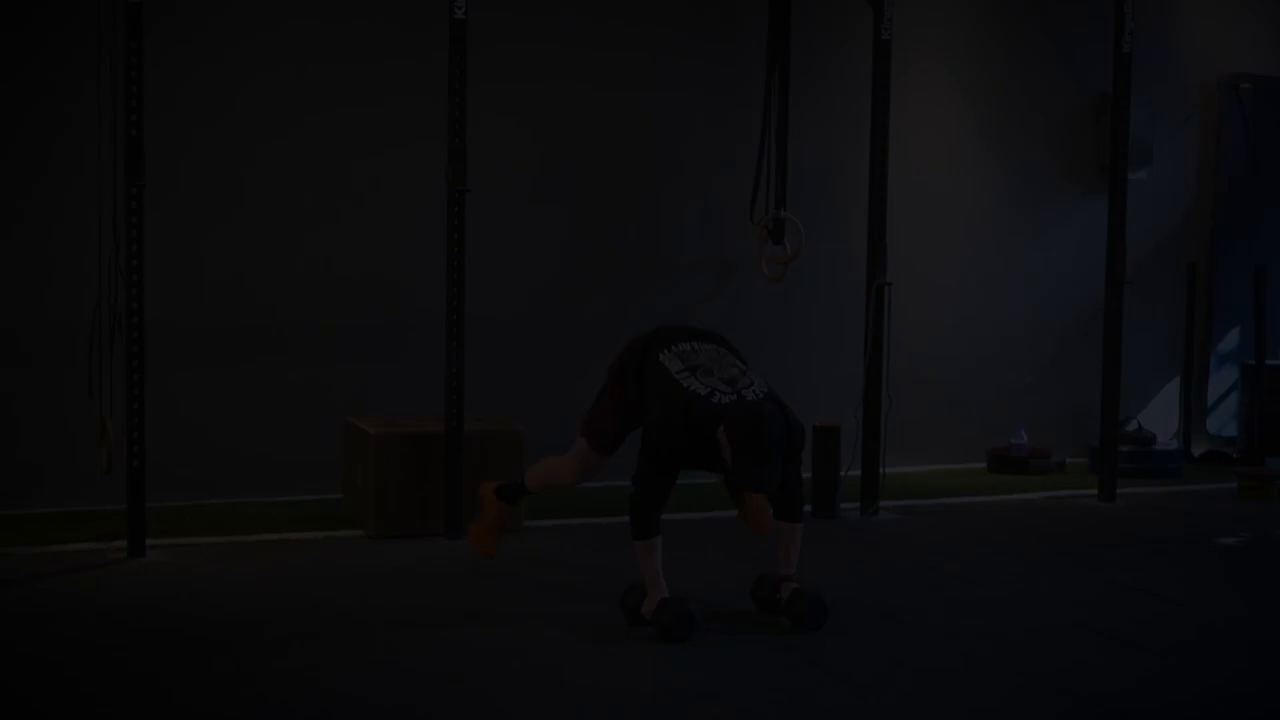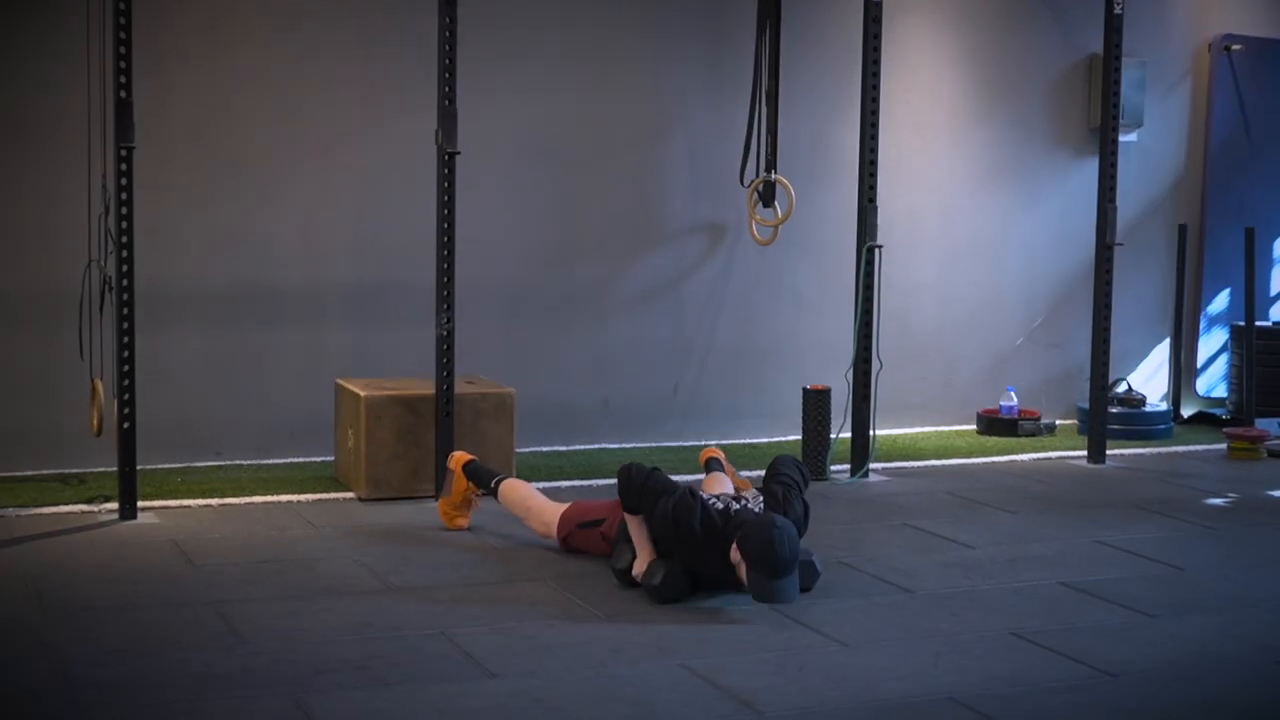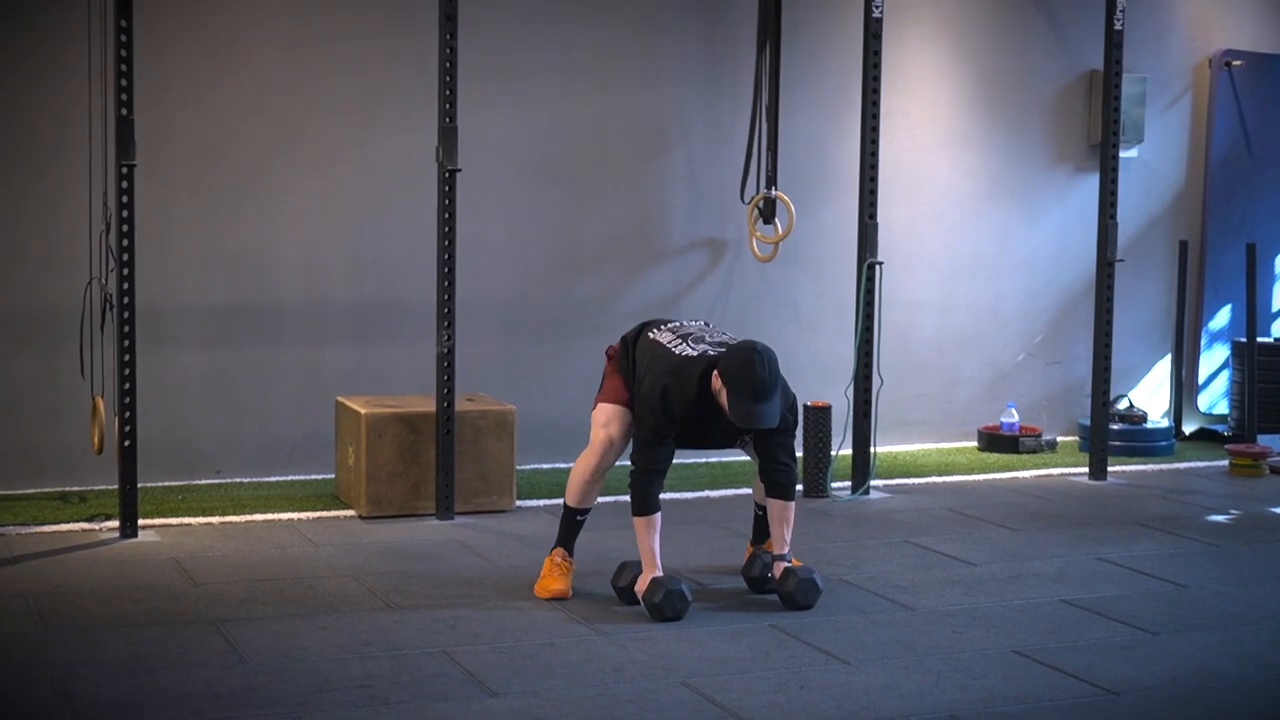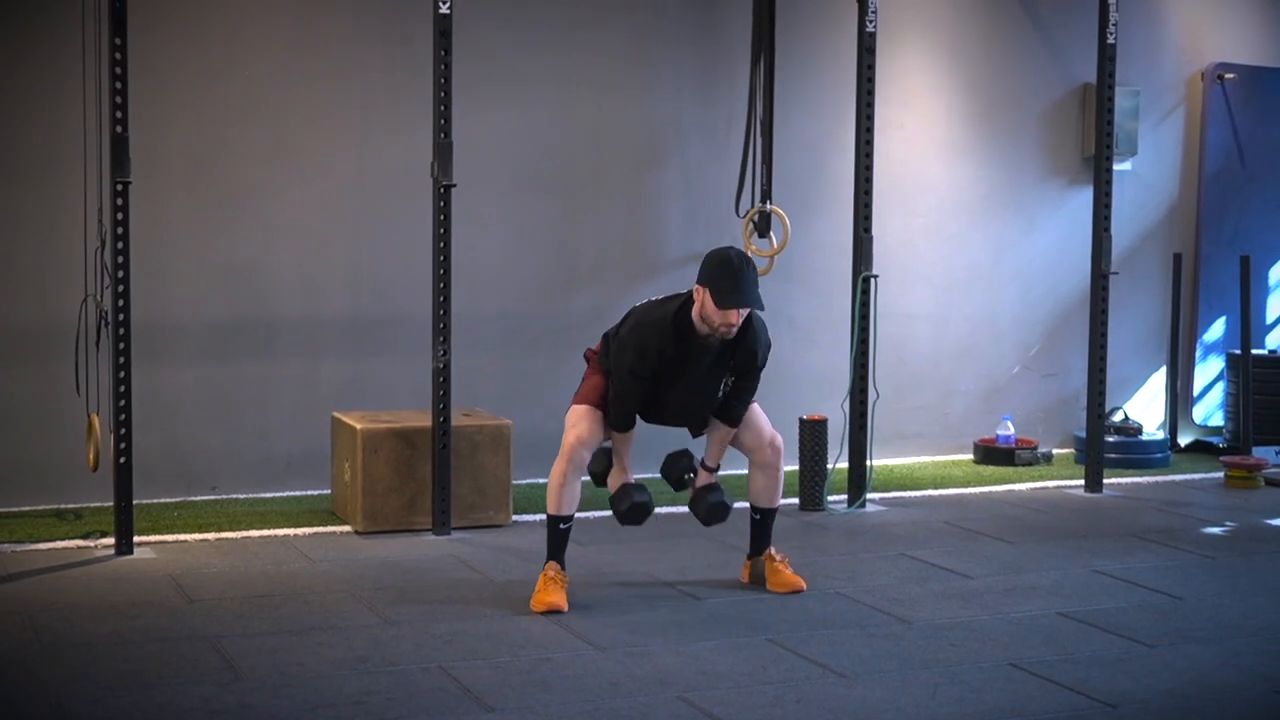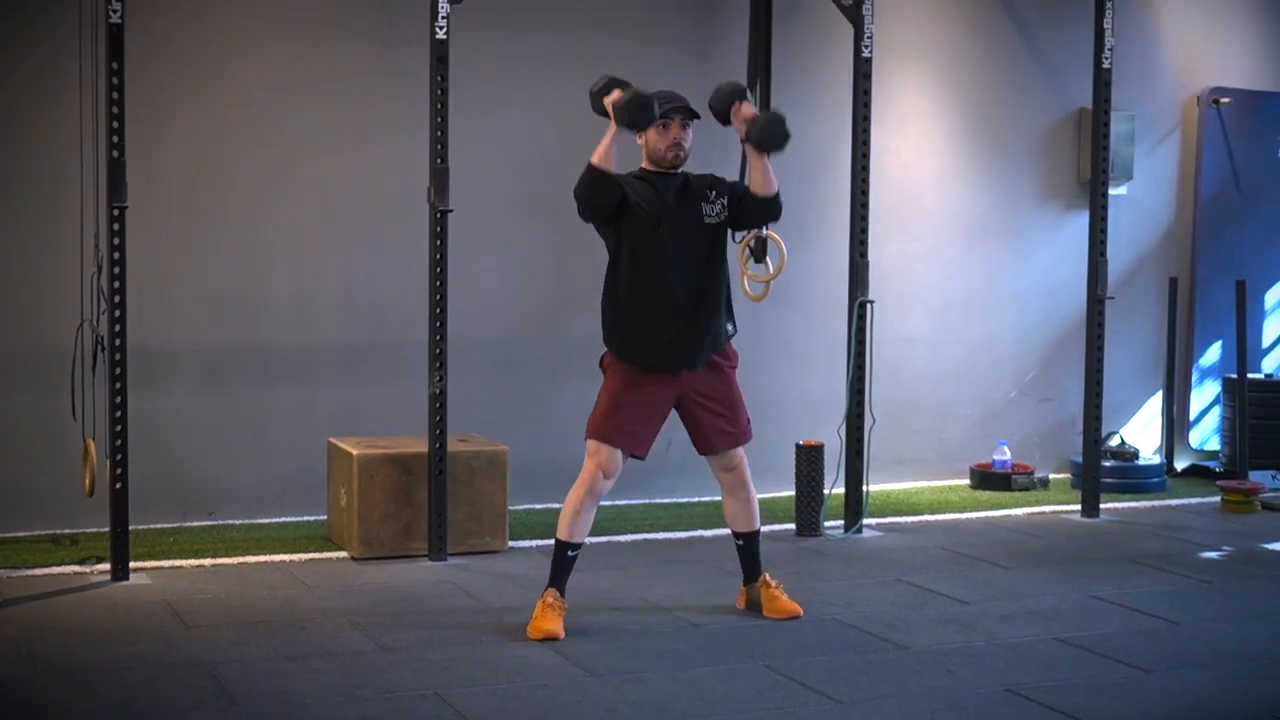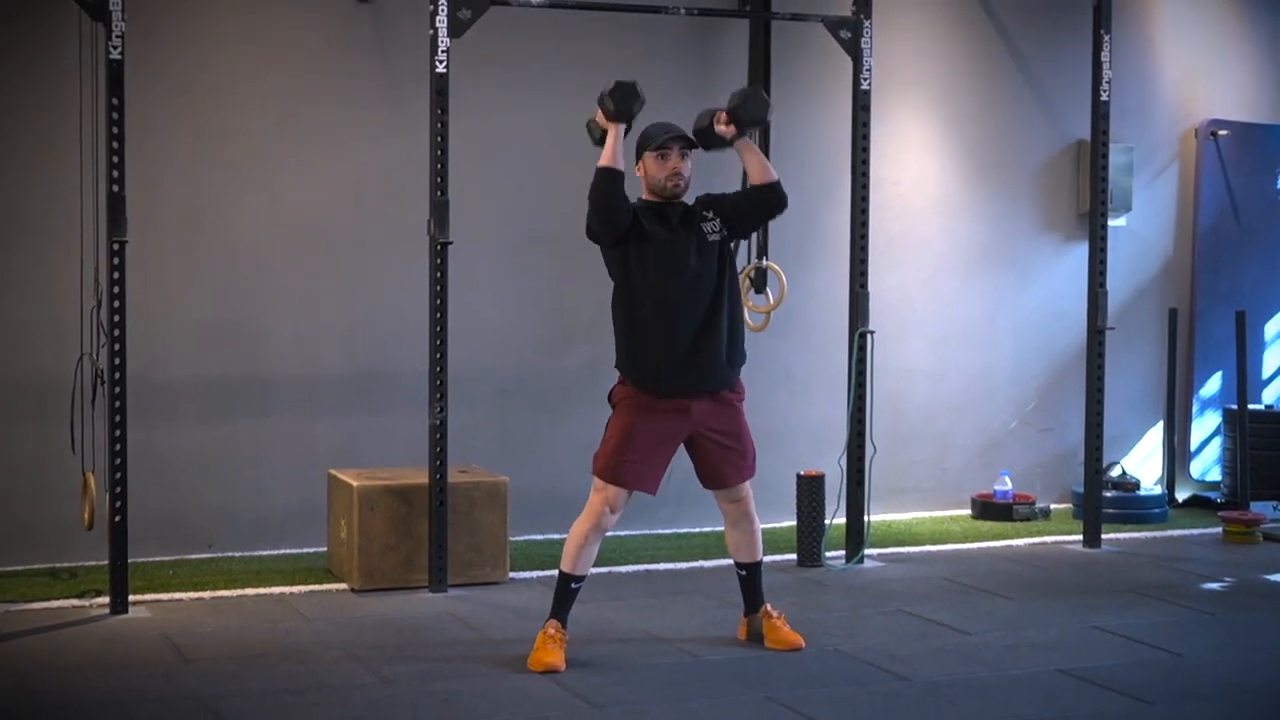
dt=0.7s
person 1, frame 1
left shoulder: (781, 428)
right shoulder: (673, 427)
left elbow: (790, 499)
right elbow: (644, 505)
left wrist: (789, 578)
right wrist: (656, 590)
right knee: (578, 467)
left ankle: (742, 492)
right ankle: (501, 498)
person 1, frame 2
left shoulder: (786, 515)
right shoulder: (694, 524)
left elbow: (787, 465)
right elbow: (630, 477)
right wrist: (644, 553)
right hip: (637, 523)
right knee: (547, 518)
left ankle: (714, 464)
right ankle: (470, 471)
person 1, frame 3
left shoulder: (776, 396)
right shoulder: (669, 387)
left elbow: (781, 475)
right elbow: (647, 477)
left wrist: (783, 558)
right wrist: (651, 570)
right hip: (634, 362)
left knee: (775, 456)
right knee: (605, 444)
left ankle: (761, 546)
right ankle: (561, 554)
person 1, frame 4
left shoulder: (753, 338)
right shoulder: (648, 328)
left elbow: (733, 406)
right elbow: (623, 406)
left wrist: (709, 467)
right wrist: (621, 469)
right hip: (618, 376)
left knee: (769, 446)
right knee: (576, 445)
left ankle: (760, 558)
right ankle: (553, 569)
person 1, frame 5
left shoulder: (712, 190)
right shoulder: (623, 198)
left elbow: (767, 208)
right elbow: (588, 198)
left wrist: (754, 141)
right wrist: (613, 126)
left hip: (708, 359)
right hip: (638, 363)
left knee: (737, 472)
right knee: (597, 474)
left ankle: (756, 586)
right ankle: (552, 596)
person 1, frame 6
left shoulder: (713, 215)
right shoulder: (627, 221)
left elbow: (772, 198)
right elbow: (603, 203)
left wrist: (740, 139)
right wrist: (613, 134)
left hip: (718, 394)
right hip: (649, 397)
left knee: (741, 505)
right knee: (602, 507)
left ankle: (756, 614)
right ankle: (555, 626)
